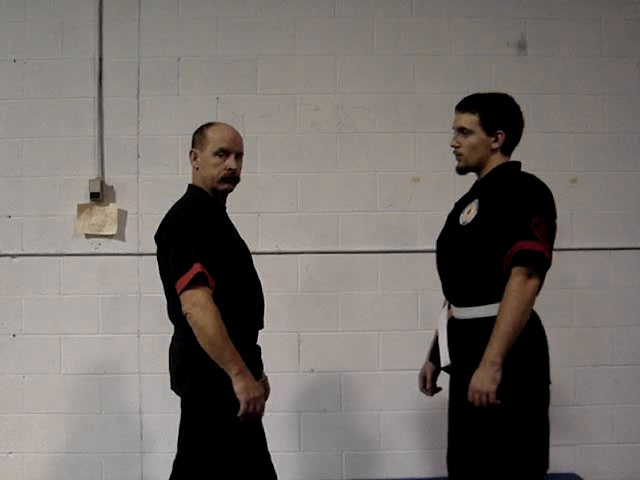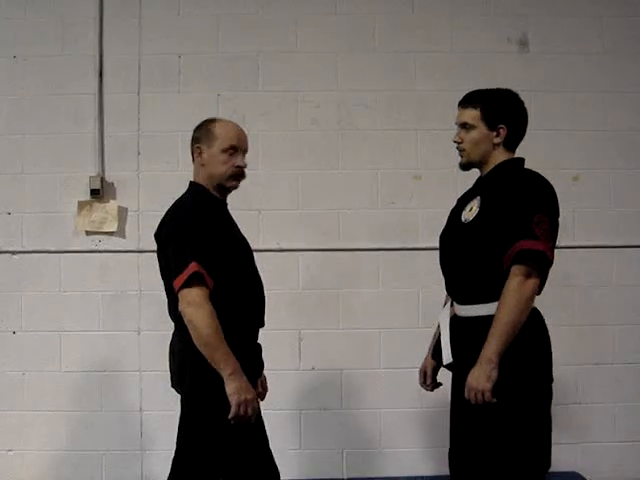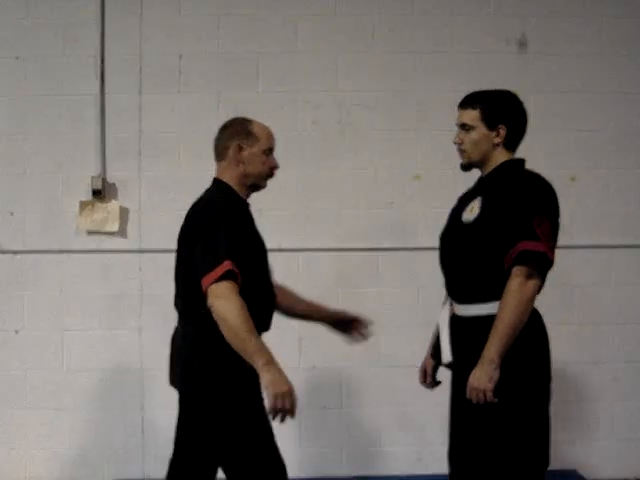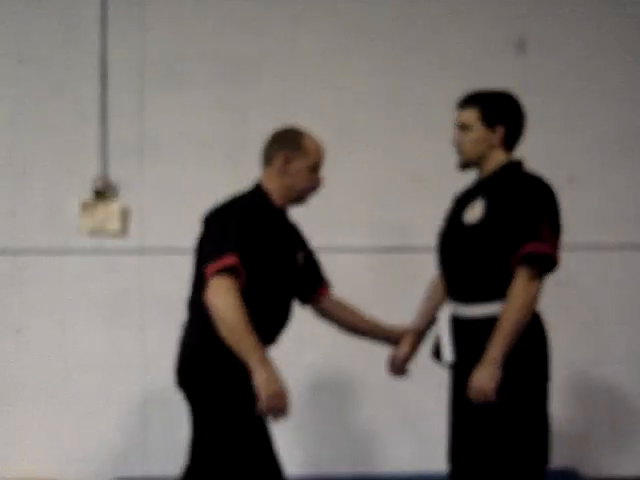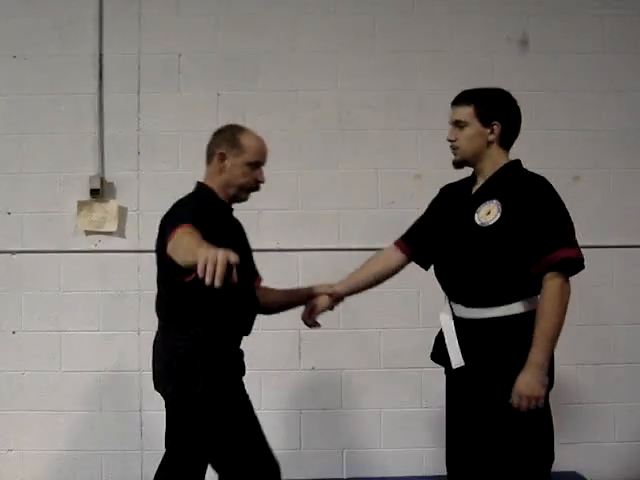
dt=0.5s
person 1, frame 1
left shoulder: (523, 192)
right shoulder: (472, 199)
left elbow: (525, 280)
left wrist: (492, 363)
right wrist: (437, 354)
left hip: (504, 354)
right hip: (470, 350)
person 1, frame 2
left shoulder: (526, 189)
right shoulder: (475, 194)
left elbow: (524, 279)
left wrist: (489, 360)
right wrist: (437, 349)
left hip: (507, 351)
right hip: (472, 346)
person 1, frame 3
left shoulder: (526, 190)
right shoulder: (475, 194)
left elbow: (524, 279)
left wrist: (491, 361)
right wrist: (437, 348)
left hip: (505, 351)
right hip: (471, 346)
person 1, frame 4
left shoulder: (525, 192)
right shoulder: (467, 199)
left elbow: (528, 279)
right elbow: (447, 277)
left wrist: (493, 360)
right wrist: (413, 336)
left hip: (507, 347)
right hip: (470, 347)
person 1, frame 5
left shoulder: (530, 193)
right shoulder: (452, 197)
left elbow: (556, 281)
right elbow: (400, 252)
left wrist: (536, 366)
right wrist: (335, 293)
left hip: (511, 347)
right hip: (464, 349)
person 2, frame 1
left shoulder: (212, 216)
right shoulder: (188, 219)
right elbow: (197, 305)
left wrist: (248, 368)
right wrist: (240, 374)
left hip: (214, 369)
right hip: (213, 370)
person 2, frame 2
left shoulder: (213, 213)
right shoulder: (188, 217)
right elbow: (193, 304)
left wrist: (246, 365)
right wrist: (233, 375)
left hip: (212, 368)
right hip: (213, 370)
person 2, frame 3
left shoulder: (230, 211)
right shoulder: (214, 214)
left elbow: (263, 290)
right elbow: (222, 299)
left wrist: (328, 316)
right wrist: (268, 368)
left hip: (207, 362)
right hip: (216, 367)
person 2, frame 4
left shoulder: (287, 234)
right shoulder: (236, 216)
left elbow: (324, 301)
right elbow: (219, 293)
left wrist: (387, 333)
right wrist: (262, 367)
left hip: (225, 365)
right hip: (214, 365)
person 2, frame 5
left shoulder: (227, 222)
right shoulder: (192, 212)
left elbow: (250, 296)
right elbow: (181, 242)
left wrist: (307, 295)
right wrist: (207, 251)
left hip: (194, 361)
right hip: (197, 362)
